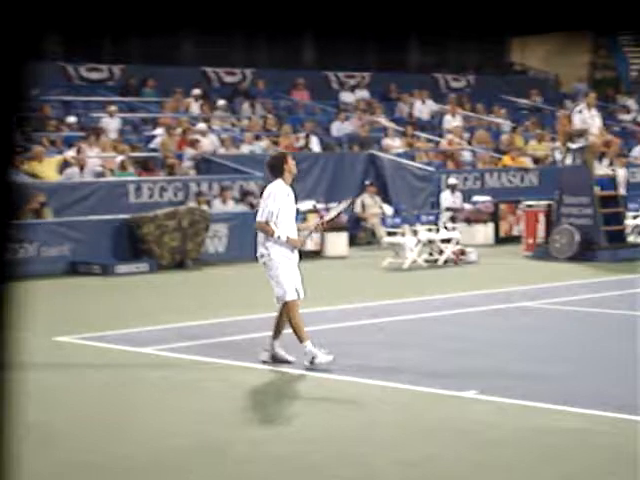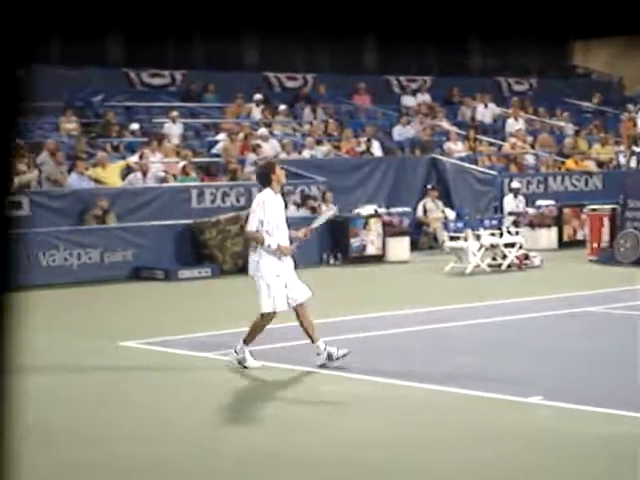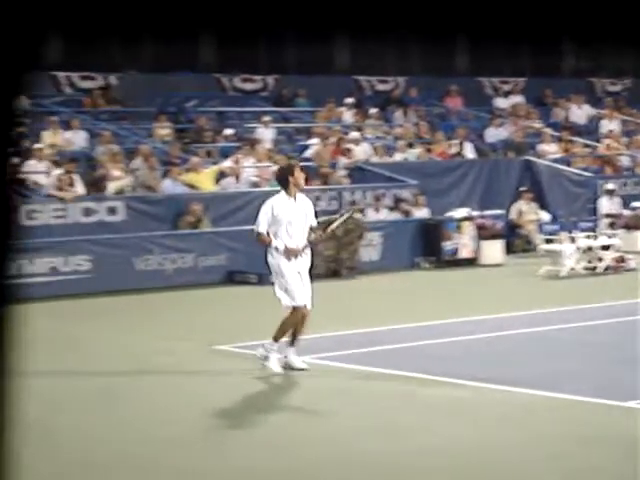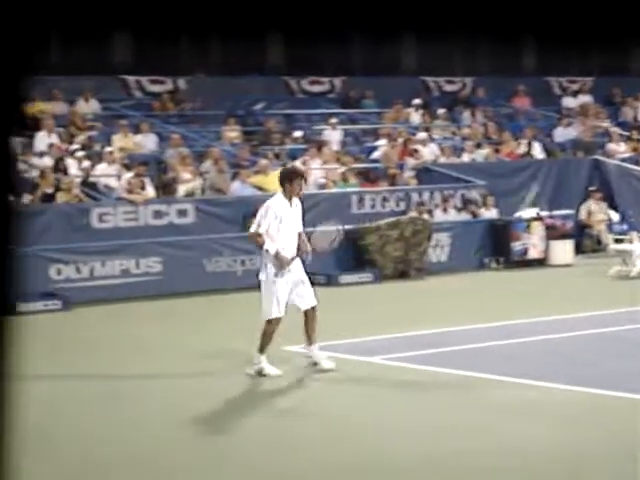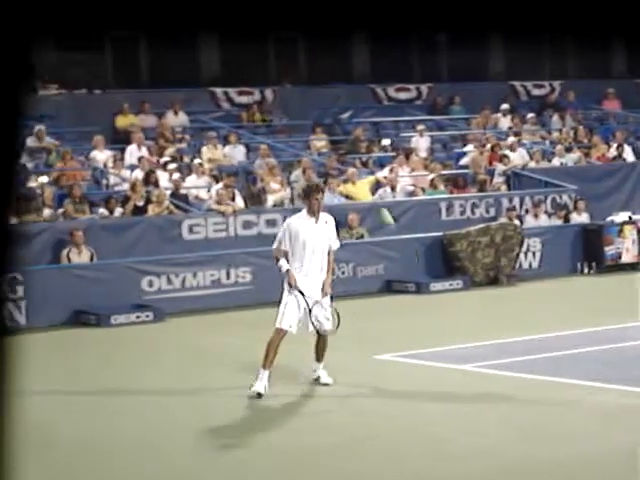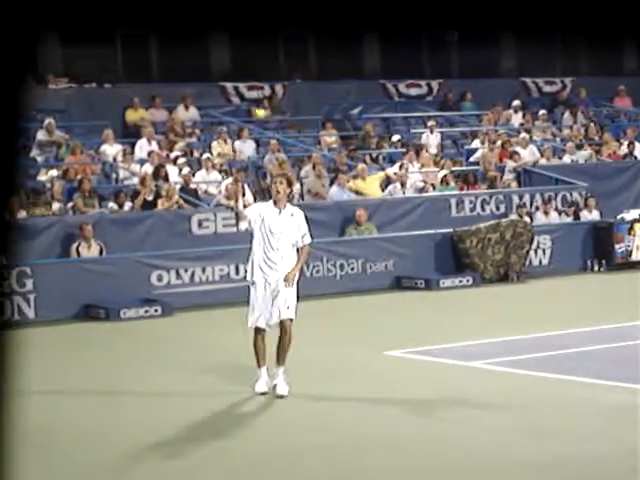
dt=0.4s
person 1, frame 1
left shoulder: (288, 191)
right shoulder: (274, 191)
right elbow: (261, 225)
right wrist: (287, 239)
left hip: (287, 255)
right hip: (275, 255)
left knee: (288, 302)
right knee: (291, 302)
left ankle: (273, 348)
right ankle: (310, 351)
person 1, frame 2
left shoulder: (277, 198)
right shoulder: (263, 201)
right elbow: (250, 233)
left wrist: (294, 234)
right wrist: (276, 246)
left hip: (283, 263)
right hip: (267, 265)
left knee: (301, 305)
right knee: (269, 313)
left ankle: (322, 350)
right ankle: (242, 350)
person 1, frame 3
left shoulder: (305, 202)
right shoulder: (272, 204)
left elbow: (311, 229)
right elbow: (260, 235)
left wrist: (315, 237)
right wrist: (283, 248)
left hip: (301, 262)
right hip: (283, 263)
left knee: (302, 310)
right knee: (300, 310)
left ankle: (289, 353)
right ankle: (270, 349)
person 1, frame 4
left shoulder: (297, 204)
right shoulder: (271, 206)
right elbow: (254, 235)
left wrist: (304, 243)
right wrist: (276, 254)
left hip: (294, 266)
right hip: (276, 270)
left knee: (311, 309)
right knee: (274, 318)
left ankle: (313, 353)
right ankle: (260, 362)
person 1, frame 5
left shoulder: (329, 222)
right shoulder: (292, 223)
right elbow: (280, 252)
left wrist: (329, 278)
right wrist: (287, 271)
left hip: (319, 286)
right hip: (296, 285)
left knee: (323, 331)
right knee: (280, 330)
left ankle: (319, 369)
right ankle: (263, 377)
person 1, frame 6
left shoulder: (297, 214)
right shoulder: (260, 209)
left elbow: (305, 245)
right elbow: (243, 215)
left wrist: (296, 268)
right wrist: (239, 202)
left hip: (285, 279)
right hip: (261, 278)
left knee: (286, 324)
right knee: (259, 328)
left ankle: (280, 375)
right ankle: (263, 375)
